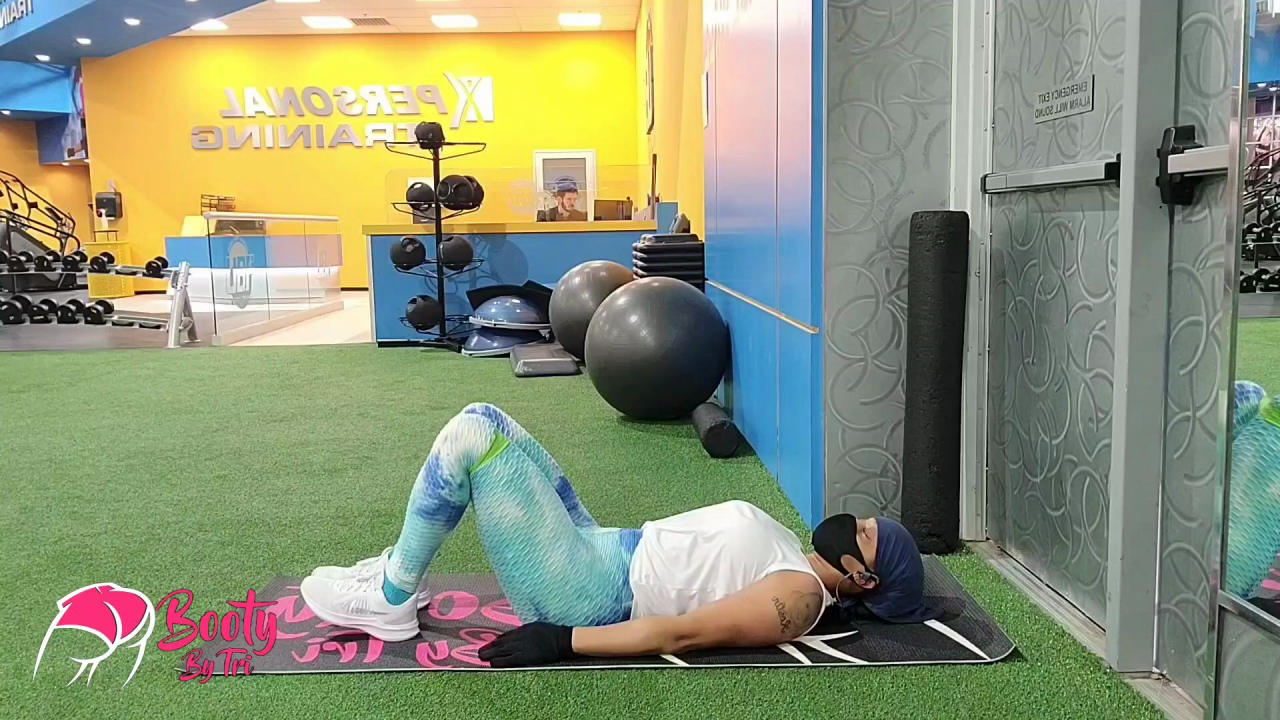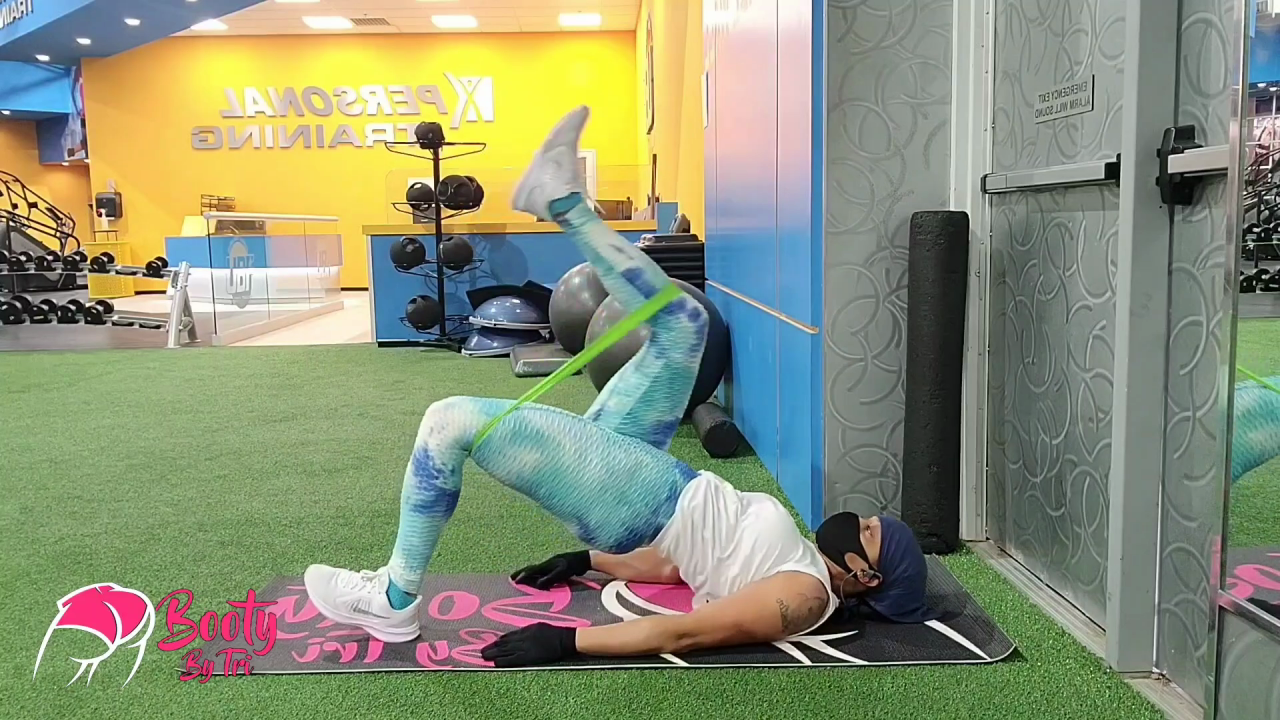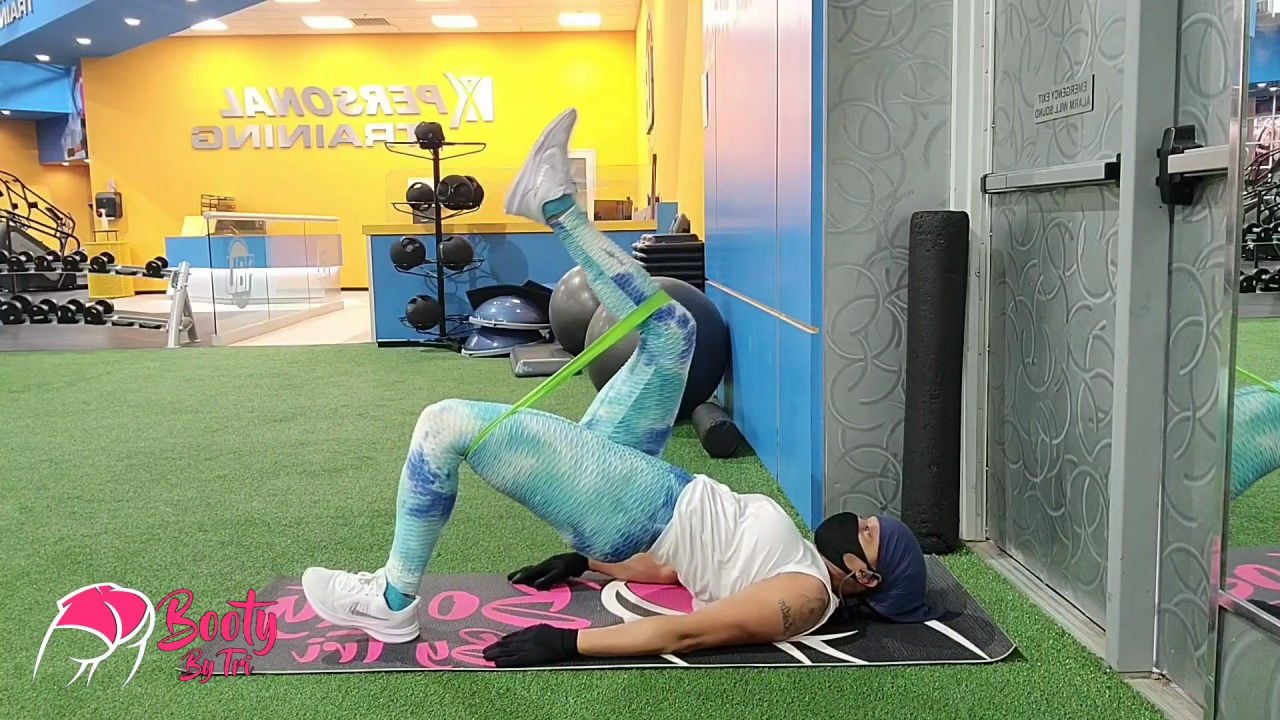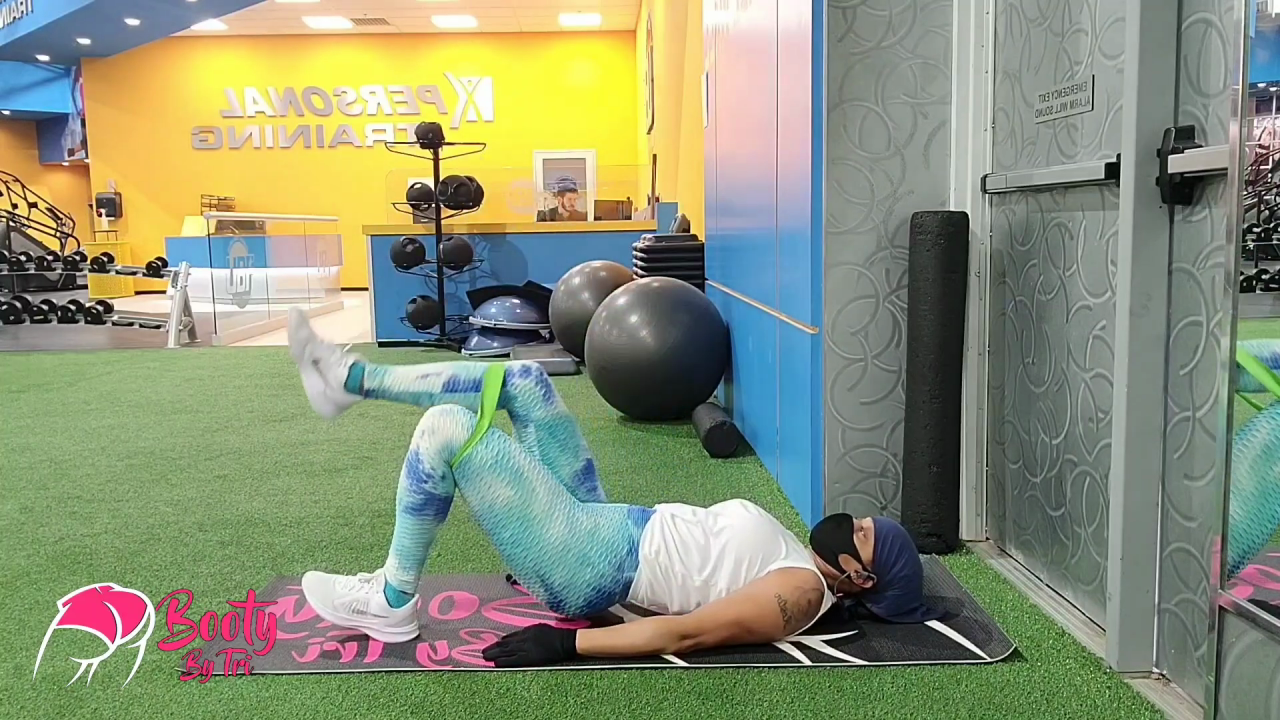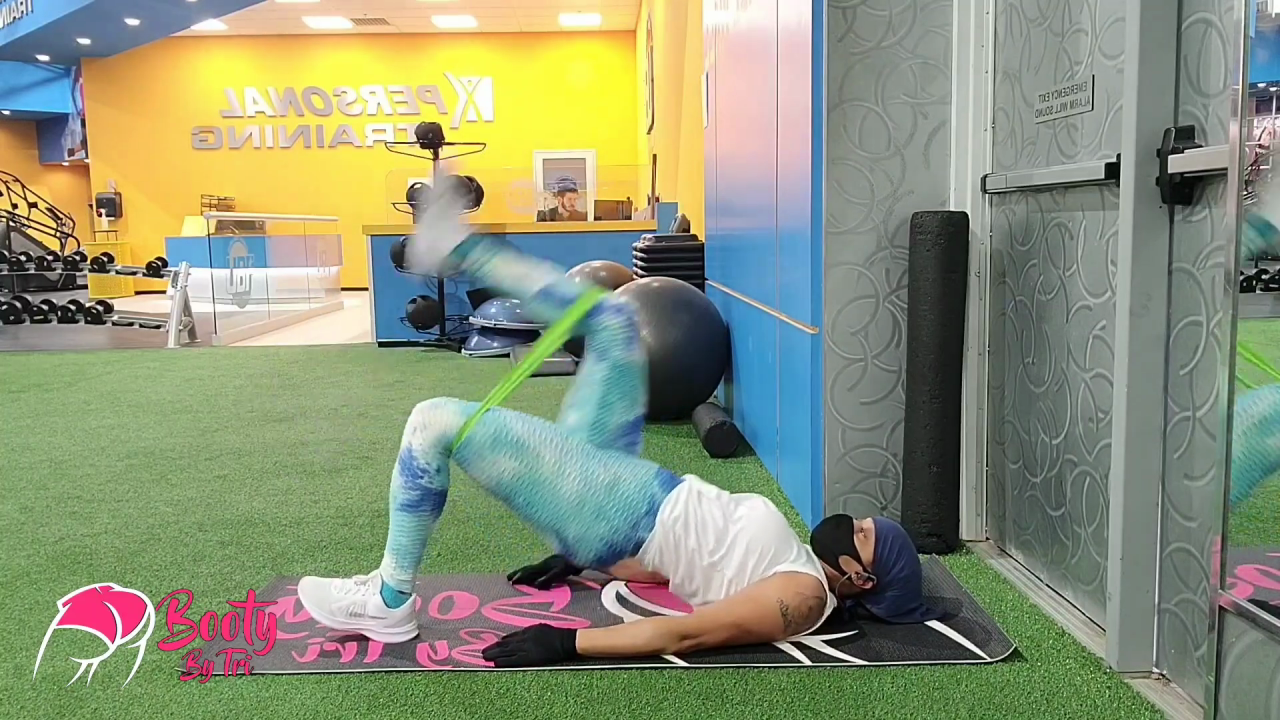
dt=1s
person 1, frame 1
left shoulder: (797, 600)
right shoulder: (788, 556)
left elbow: (680, 633)
left wrist: (562, 641)
left hip: (579, 591)
right hip: (600, 549)
left knee: (469, 436)
right knee: (483, 419)
left ankle: (389, 602)
right ankle: (402, 567)
person 1, frame 2
left shoulder: (804, 597)
right shoulder: (802, 561)
left elbow: (681, 634)
left wrist: (566, 640)
right wrist: (587, 559)
left hip: (630, 497)
right hip: (636, 480)
left knee: (449, 421)
right knee: (683, 321)
left ankle: (393, 602)
right ankle: (561, 199)
person 1, frame 3
left shoulder: (805, 599)
right shoulder: (801, 562)
left elbow: (684, 633)
left wrist: (567, 643)
right wrist: (585, 559)
left hip: (625, 505)
right hip: (629, 484)
left knee: (446, 424)
right knee: (671, 328)
left ankle: (391, 604)
right ankle: (554, 204)
person 1, frame 4
left shoulder: (798, 596)
right shoulder: (793, 555)
left elbow: (685, 632)
left wrist: (568, 642)
left hip: (583, 565)
right hip: (598, 526)
left knee: (445, 426)
right knee: (522, 380)
left ankle: (390, 606)
right ankle: (348, 378)
person 1, frame 5
left shoulder: (800, 595)
right shoulder: (802, 560)
left elbow: (683, 630)
left wrist: (568, 643)
right wrist: (576, 562)
left hip: (609, 513)
right hip: (626, 488)
left knee: (436, 419)
right knee: (614, 314)
left ankle: (389, 611)
right ankle: (455, 246)
